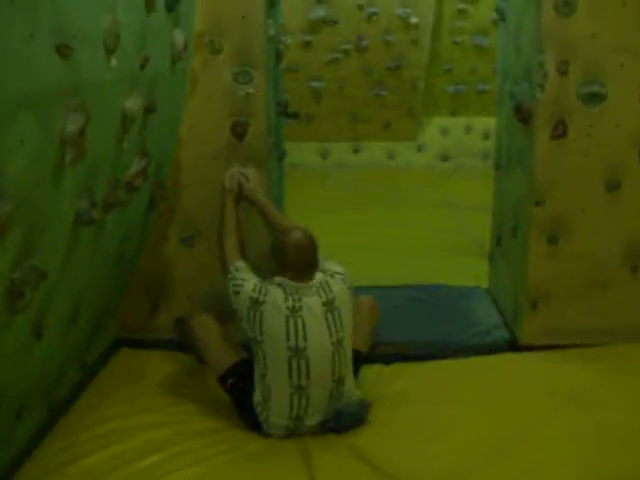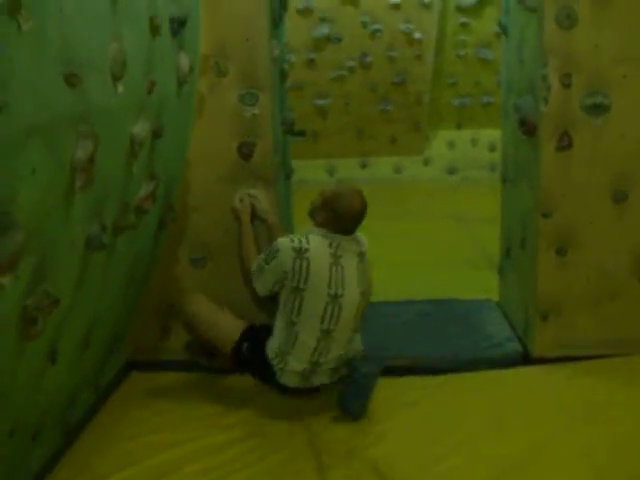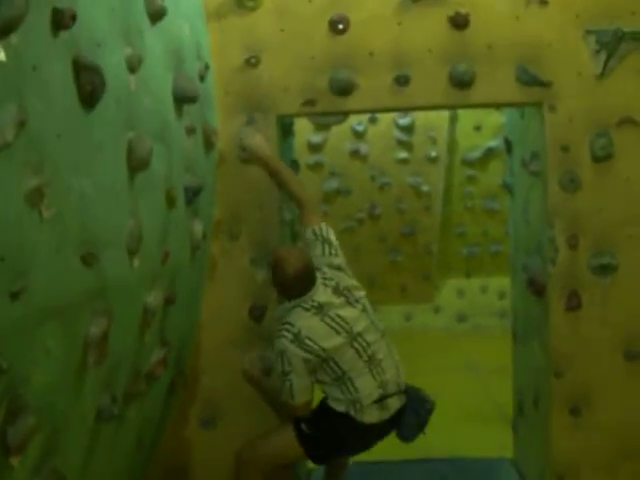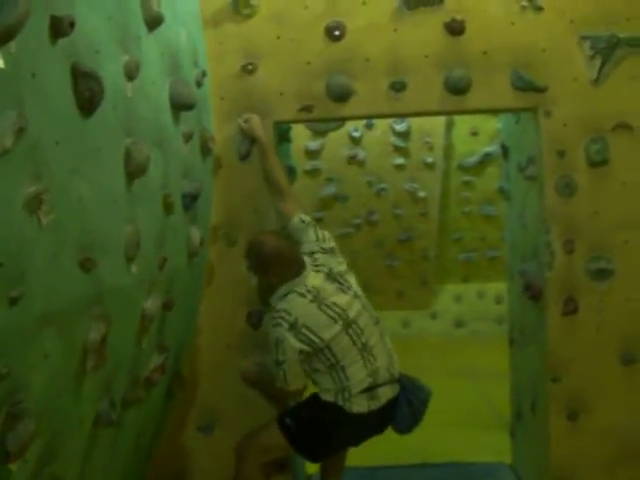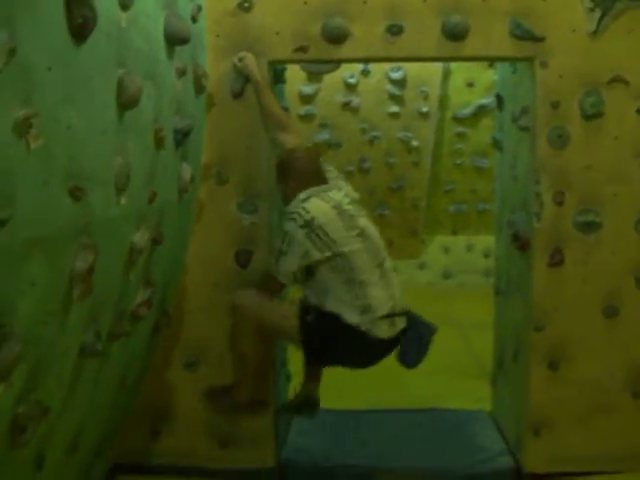
dt=1s
person 1, frame 1
left shoulder: (257, 298)
right shoulder: (338, 285)
left elbow: (232, 257)
right elbow: (301, 240)
left wrist: (229, 201)
right wrist: (258, 199)
left hip: (274, 423)
right hip: (337, 410)
left knee: (199, 322)
right knee: (367, 303)
person 1, frame 2
left shoulder: (294, 249)
right shoulder: (360, 246)
left elbow: (259, 283)
left wrist: (245, 221)
right wrist: (271, 221)
left hip: (285, 374)
right hip: (338, 368)
left knee: (193, 306)
left ankle: (223, 354)
person 1, frame 3
left shoulder: (293, 336)
right shoulder: (333, 272)
left elbow: (296, 409)
right elbow: (308, 207)
left wrist: (259, 377)
right wrist: (267, 159)
left hip: (360, 421)
right hip: (393, 404)
person 1, frame 4
left shoulder: (287, 320)
right shoulder: (323, 255)
left elbow: (290, 391)
right elbow: (285, 198)
left wrist: (255, 378)
right wrist: (263, 140)
left hip: (353, 410)
right hip: (386, 396)
left knee: (250, 450)
person 1, frame 5
left shoulder: (304, 219)
right shoulder: (337, 189)
left elbow: (277, 282)
right elbow: (286, 133)
left wrist: (253, 303)
right wrist: (257, 80)
left hip: (358, 337)
right hip: (383, 327)
left knee: (244, 302)
right knee: (304, 304)
left ankle: (245, 391)
right ankle: (307, 395)
